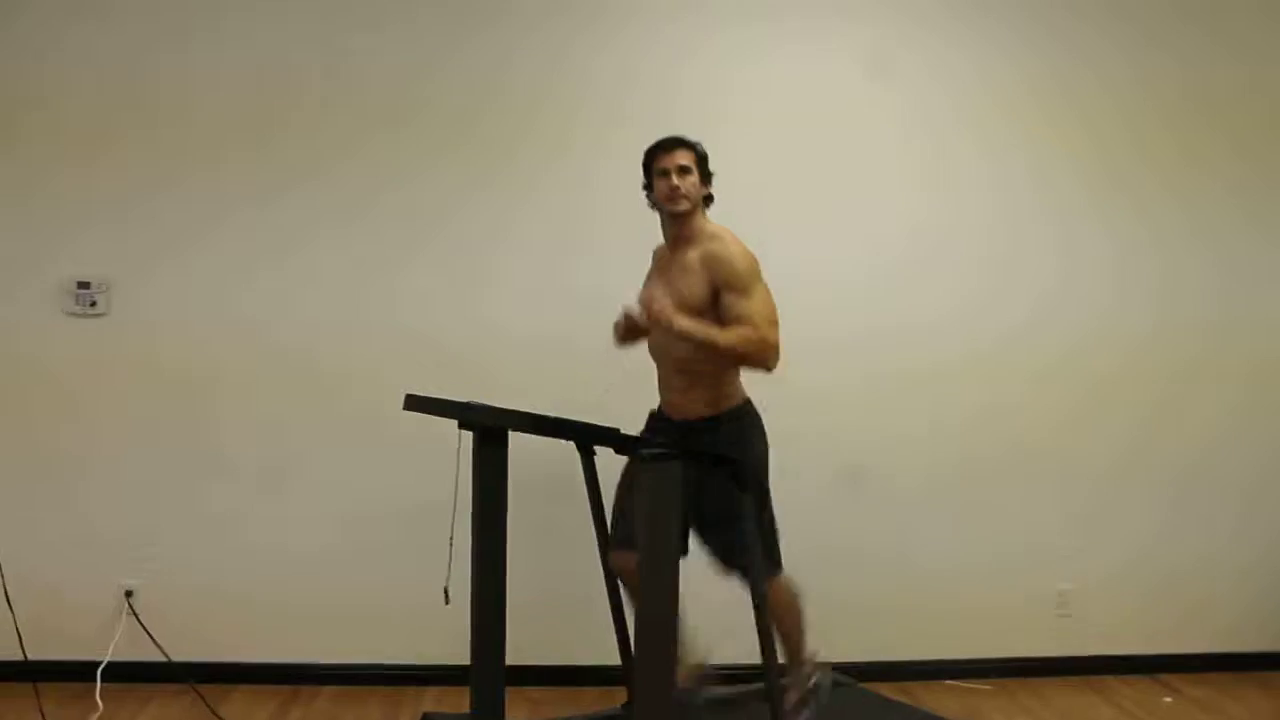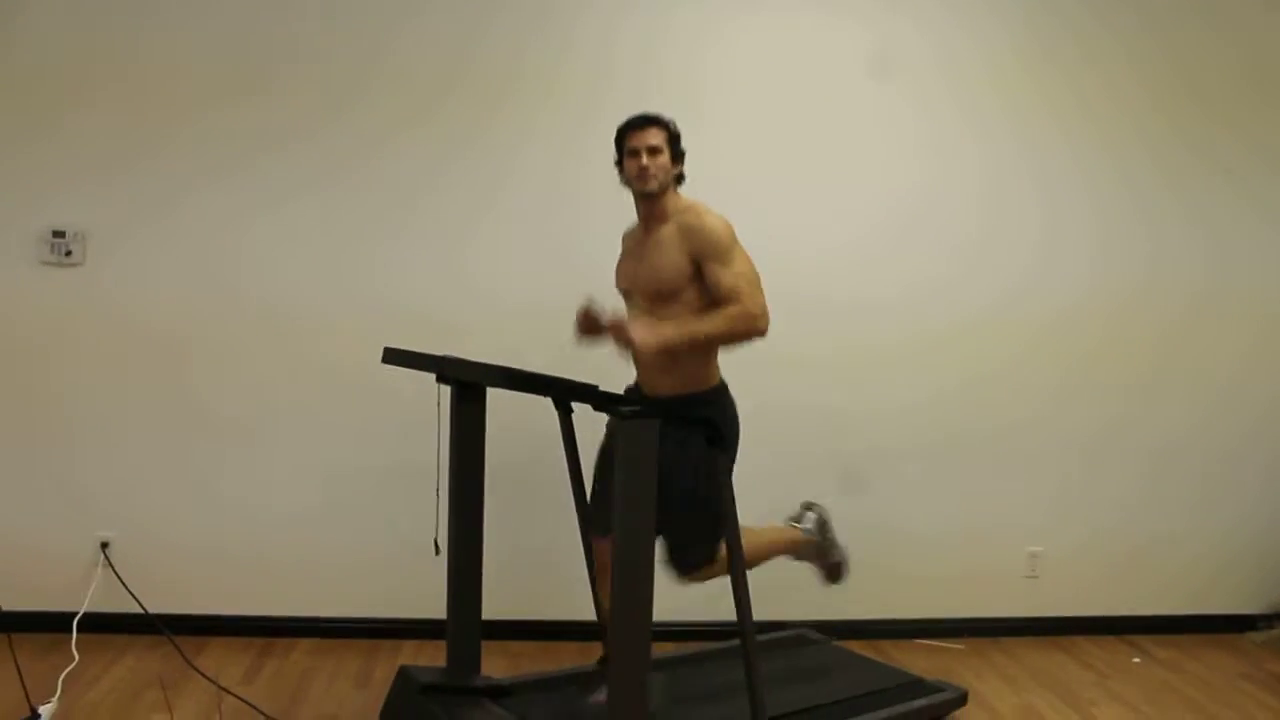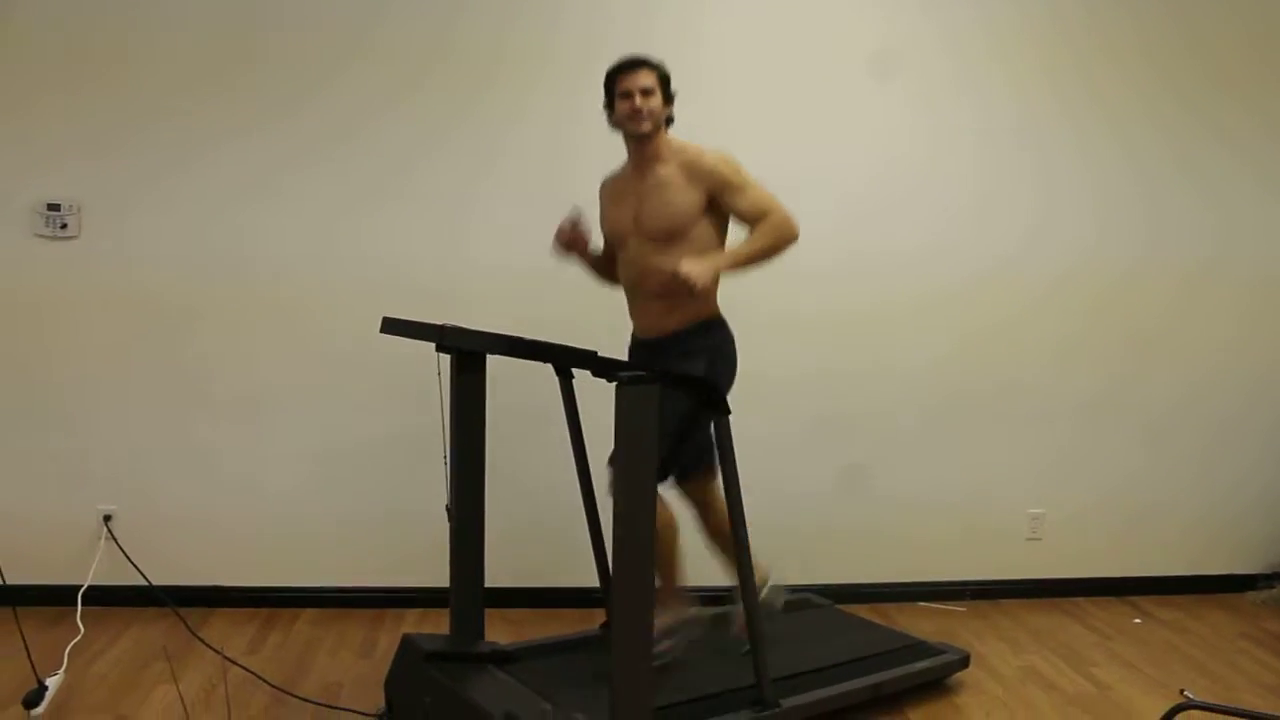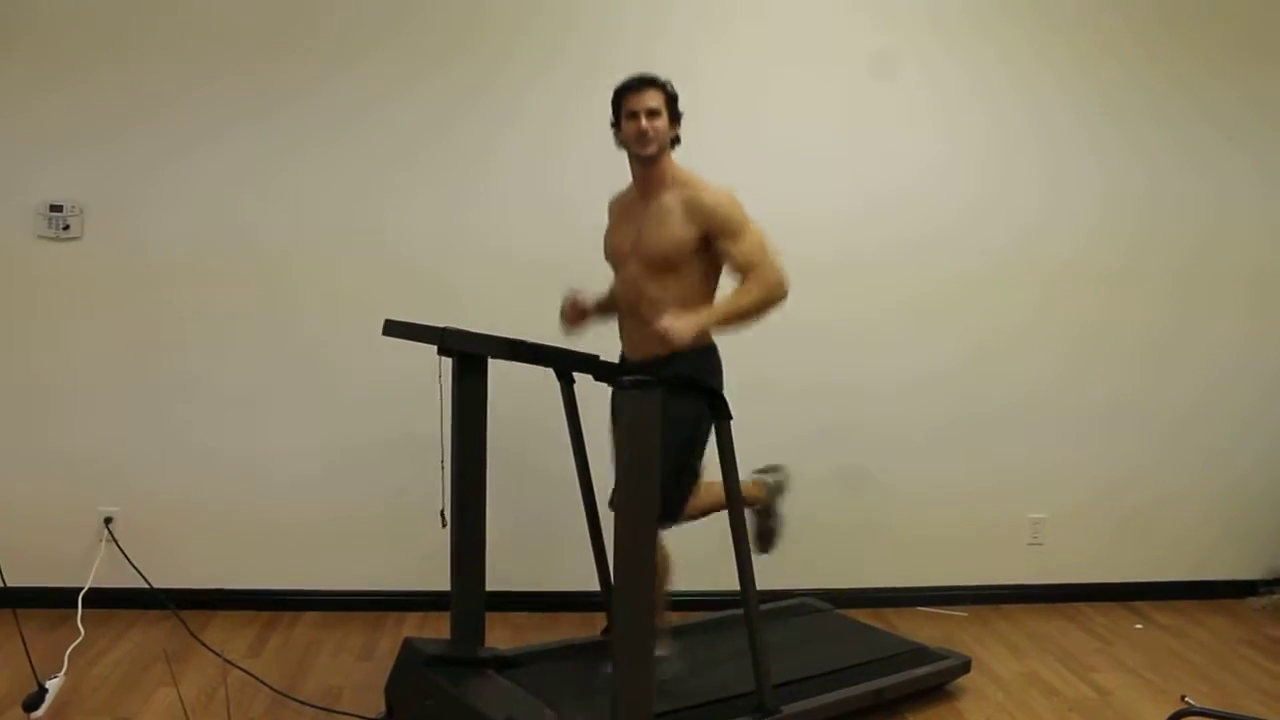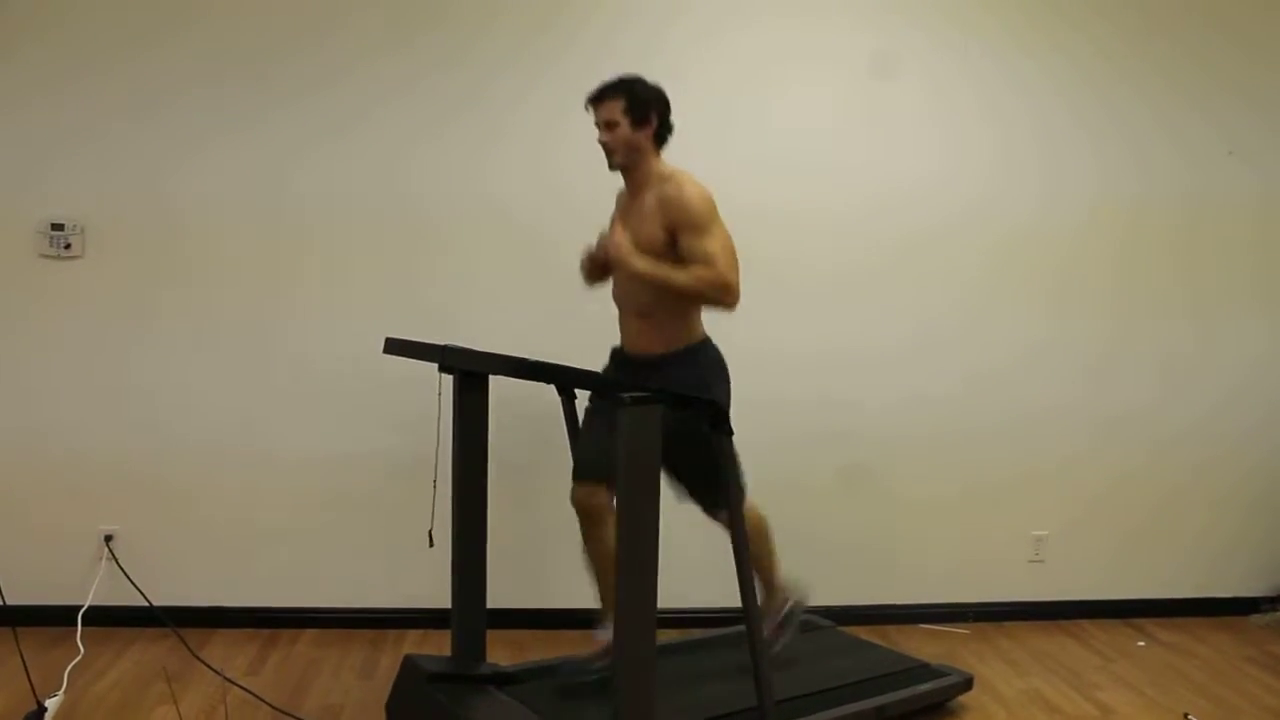
dt=1s
person 1, frame 1
left shoulder: (726, 253)
right shoulder: (663, 257)
left elbow: (765, 349)
left wrist: (677, 324)
right wrist: (642, 328)
left hip: (726, 431)
right hip: (667, 426)
left knee: (754, 569)
right knee: (625, 556)
right ankle: (673, 667)
person 1, frame 2
left shoulder: (704, 229)
right shoulder: (632, 240)
left elbow: (753, 315)
left wrist: (663, 335)
right wrist: (613, 325)
left hip: (699, 412)
right hip: (643, 406)
left knee: (696, 562)
right knee: (606, 544)
left ankle: (802, 533)
person 1, frame 3
left shoulder: (704, 167)
right shoulder: (612, 187)
left elbow: (782, 226)
left wrist: (714, 263)
right wrist: (582, 250)
left hip: (699, 348)
right hip: (647, 350)
right knee: (696, 483)
left ankle: (669, 610)
right ankle: (754, 586)
person 1, frame 4
left shoulder: (707, 201)
right shoulder: (619, 207)
left elbow: (772, 282)
left wrist: (698, 321)
right wrist: (593, 307)
left hip: (686, 375)
right hip: (633, 372)
right knee: (669, 499)
left ankle: (652, 643)
right ankle: (757, 488)
person 1, frame 5
left shoulder: (684, 196)
right shoulder: (627, 197)
left elbow: (725, 288)
left wrist: (633, 264)
right wrist: (608, 266)
left hip: (685, 370)
right hip: (627, 368)
left knee: (722, 505)
right knee: (588, 498)
left ankle: (779, 602)
right ankle: (616, 623)
